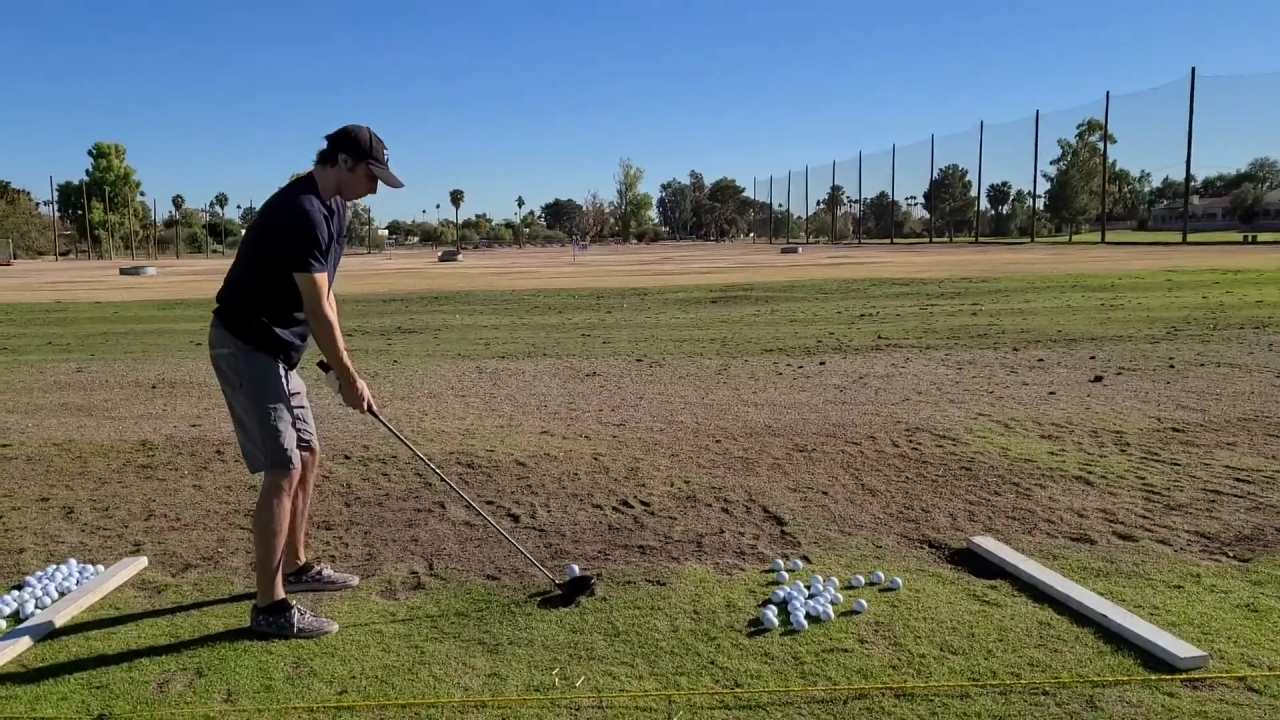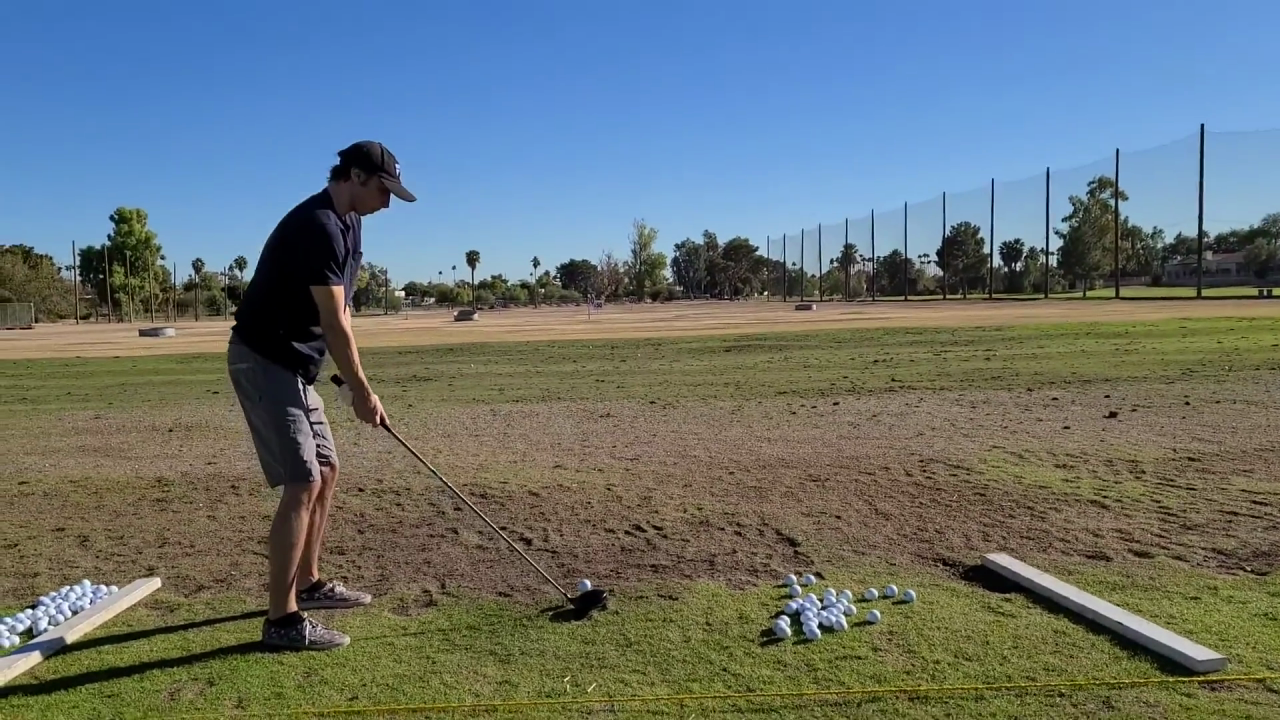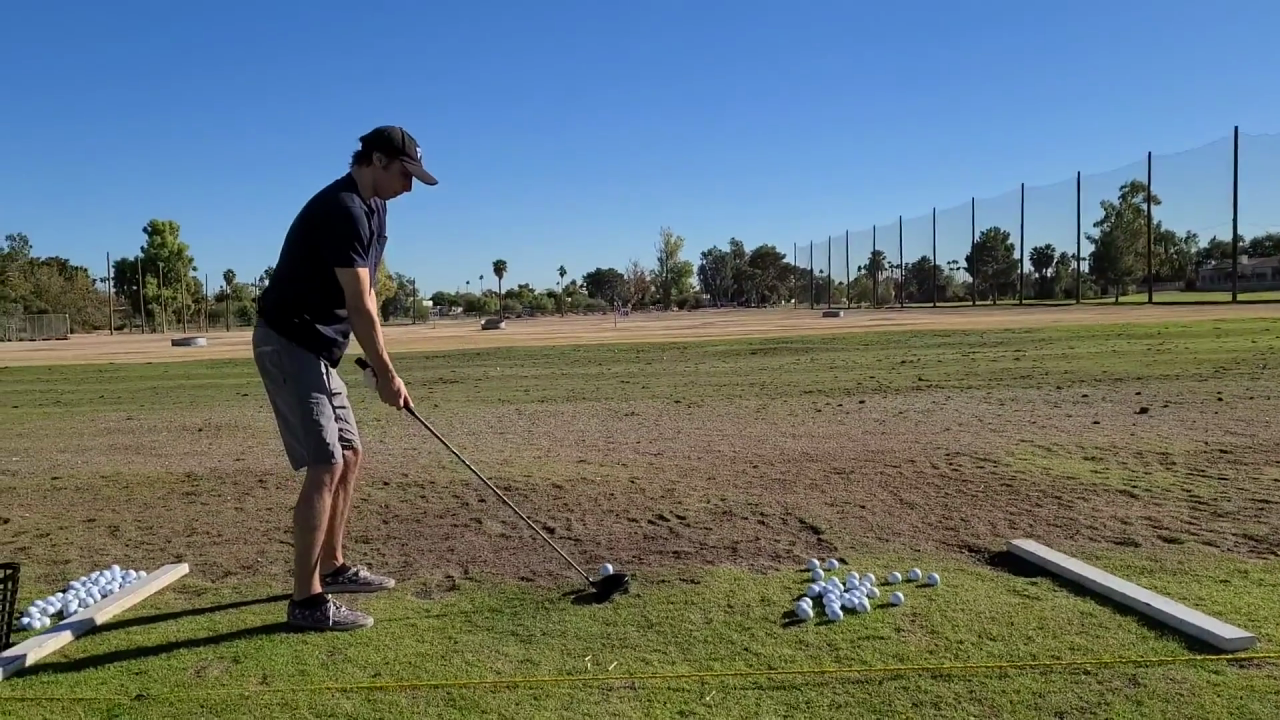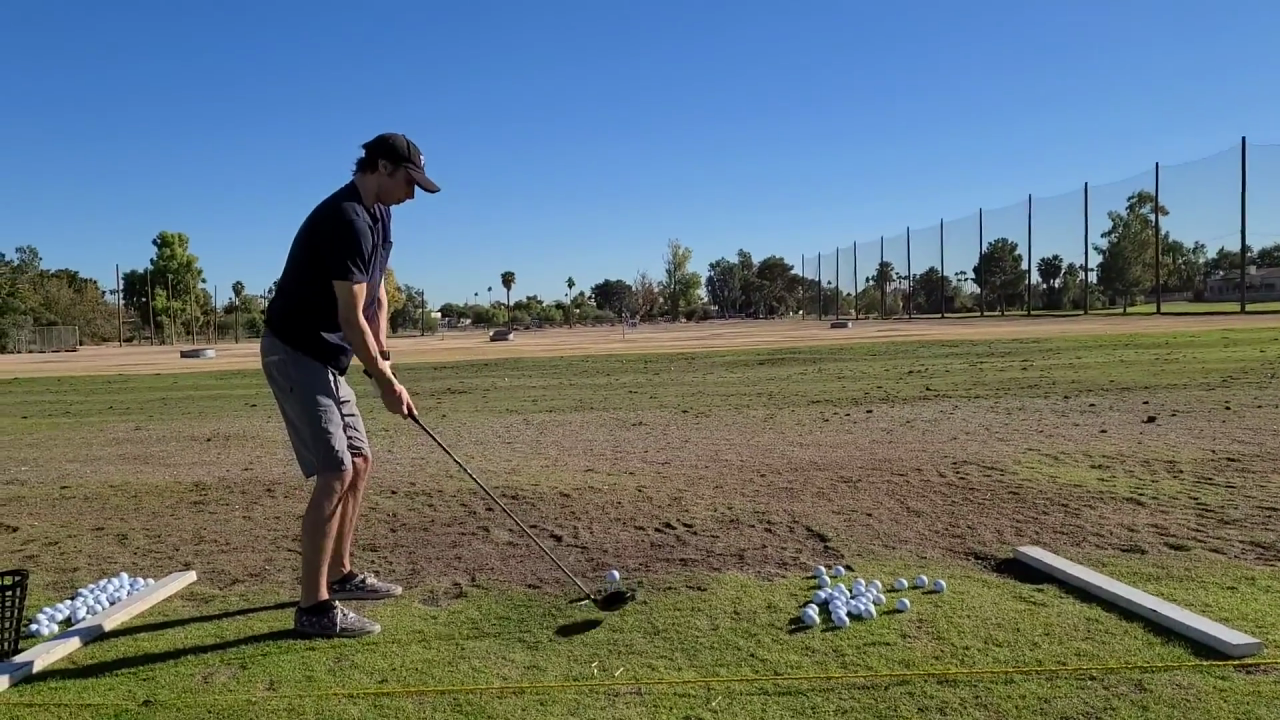
dt=0.5s
person 1, frame 1
left shoulder: (332, 208)
right shoulder: (301, 212)
left elbow: (323, 296)
right elbow: (317, 310)
left wrist: (340, 366)
right wrist: (349, 376)
left hip: (274, 346)
right hip: (246, 346)
left knee: (306, 455)
right knee: (282, 469)
left ankle: (295, 565)
right ankle: (270, 606)
person 1, frame 2
left shoulder: (347, 223)
right shoulder: (317, 226)
left elbow: (339, 312)
right elbow: (334, 324)
left wrist: (353, 381)
right wrist: (362, 391)
left hip: (292, 362)
right hip: (266, 361)
left knee: (325, 471)
right knee: (302, 483)
left ankle: (308, 583)
right ankle: (282, 618)
person 1, frame 3
left shoulder: (372, 208)
right shoulder: (342, 210)
left elbow: (364, 294)
right elbow: (359, 305)
left wrist: (377, 362)
right wrist: (387, 373)
left hip: (315, 346)
right hip: (290, 345)
left knee: (348, 456)
right knee: (324, 466)
left ankle: (332, 566)
right ankle: (306, 600)
person 1, frame 4
left shoulder: (376, 216)
right shoulder: (345, 220)
left elbow: (376, 297)
right elbow: (351, 319)
left wrist: (384, 358)
right wrist: (387, 382)
left hip: (323, 357)
right hip: (298, 355)
left knee: (358, 463)
right knee: (335, 473)
left ankle: (340, 574)
right ankle: (314, 607)
